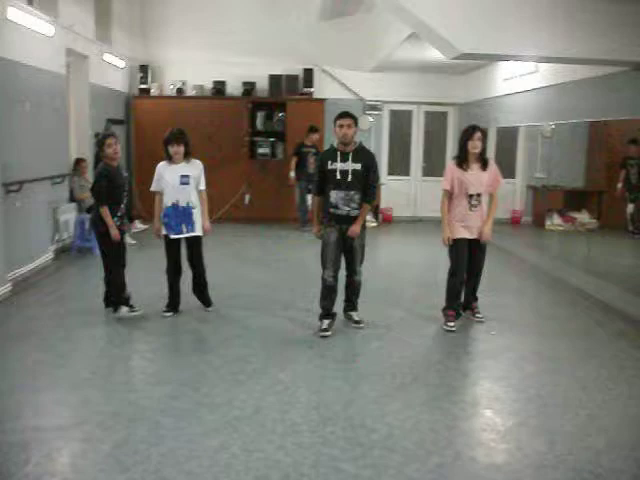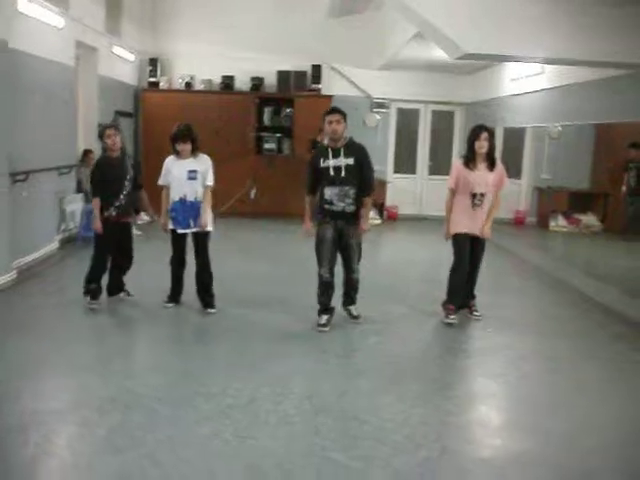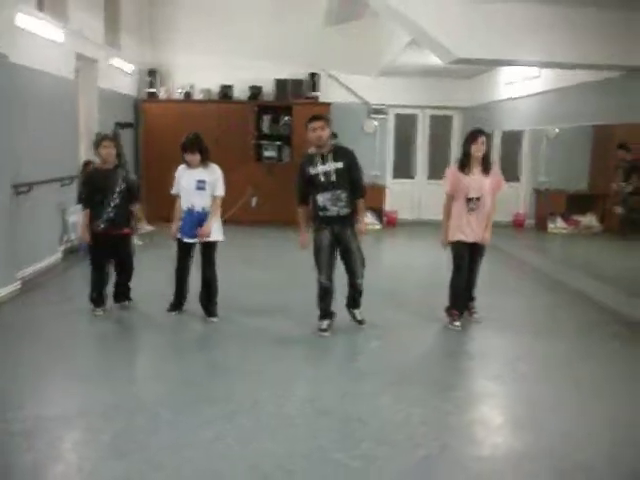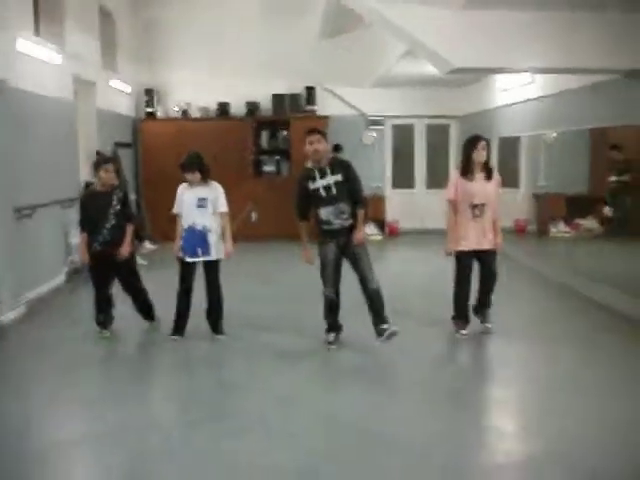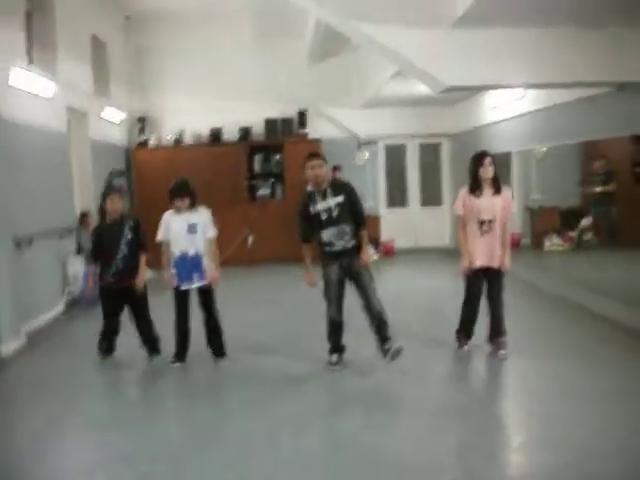
dt=0.3s
person 1, frame 1
left shoulder: (366, 157)
right shoulder: (327, 157)
left elbow: (370, 194)
right elbow: (319, 192)
left wrist: (358, 223)
right wrist: (316, 221)
left hip: (355, 224)
right hip: (331, 223)
left knee: (355, 271)
right knee: (329, 272)
left ankle: (351, 309)
right ankle: (326, 316)
person 1, frame 2
left shoulder: (358, 151)
right shoulder: (318, 155)
left elbow: (367, 187)
right elbow: (311, 190)
left wrist: (365, 218)
right wrist: (307, 219)
left hip: (351, 220)
right hip: (326, 220)
left knee: (352, 267)
right knee: (325, 269)
left ankle: (350, 303)
right ankle: (325, 311)
person 1, frame 3
left shoulder: (345, 155)
right shoulder: (306, 163)
left elbow: (359, 189)
right elbow: (302, 200)
left wrist: (361, 219)
right wrist: (302, 230)
left hip: (347, 224)
right hip: (322, 226)
left knee: (357, 271)
right knee: (324, 275)
left ankle: (354, 306)
right ankle: (325, 316)
person 1, frame 4
left shoulder: (343, 167)
right shoulder: (305, 178)
left elbow: (359, 200)
right elbow: (303, 216)
left wrist: (360, 228)
right wrist: (305, 247)
left hip: (351, 233)
right hip: (328, 240)
left knee: (369, 278)
right knee: (330, 288)
left ankle: (381, 324)
right ankle: (333, 329)
person 1, frame 5
left shoulder: (345, 189)
right shoulder: (307, 202)
left elbow: (361, 220)
right elbow: (306, 239)
left wrist: (365, 249)
right wrist: (308, 269)
left hip: (355, 256)
right hip: (331, 261)
left knee: (371, 299)
right knee: (334, 309)
left ankle: (386, 343)
right ankle: (336, 350)
person 2, frame 1
left shoulder: (490, 167)
right shoulder: (453, 167)
left elbow: (493, 199)
right elbow: (446, 199)
left wrist: (488, 224)
right wrist: (445, 227)
left hip: (480, 229)
right hip: (458, 228)
left knee: (476, 270)
right knee: (457, 270)
left ankle: (470, 303)
right ankle: (451, 311)
person 2, frame 2
left shoulder: (496, 167)
right shoulder: (460, 166)
left elbow: (496, 200)
right elbow: (451, 196)
left wrist: (488, 224)
right wrist: (448, 223)
left hip: (480, 226)
right hip: (461, 224)
left knee: (474, 266)
right knee: (461, 264)
left ankle: (468, 301)
right ankle: (451, 305)
person 2, frame 3
left shoulder: (492, 172)
right shoulder: (455, 171)
left elbow: (492, 203)
right elbow: (448, 202)
left wrist: (488, 230)
right wrist: (445, 230)
left hip: (479, 231)
right hip: (459, 231)
left knee: (472, 271)
right knee: (460, 270)
left ankle: (468, 302)
right ankle: (454, 310)
person 2, frame 4
left shoulder: (493, 177)
right shoulder: (458, 178)
left elbow: (494, 209)
right elbow: (451, 210)
left wrist: (498, 235)
right wrist: (451, 239)
left hip: (486, 239)
right hip: (464, 239)
left knee: (490, 275)
right knee: (463, 280)
left ankle: (482, 310)
right ankle: (461, 319)
person 2, frame 5
left shoulder: (504, 193)
right shoulder: (466, 194)
left elbow: (505, 226)
right elbow: (461, 227)
left wrist: (507, 254)
right wrist: (464, 255)
left hip: (495, 256)
right hip: (474, 256)
left knee: (496, 298)
right knee: (472, 296)
left ankle: (498, 338)
right ankle: (463, 334)
person 3, frame 1
left shoulder: (196, 166)
right shoulder: (161, 168)
left elbow: (202, 194)
right elbow: (158, 196)
left wrist: (206, 219)
right wrist: (156, 221)
left hip: (192, 221)
right hip: (170, 223)
left knee: (196, 261)
right knee: (172, 265)
left ankle: (204, 297)
right ankle: (173, 303)
person 3, frame 2
left shoulder: (204, 161)
right shoulder: (170, 162)
left elbow: (207, 190)
right elbow: (166, 190)
left wrist: (205, 215)
right wrist: (164, 215)
left hip: (198, 216)
right hip: (177, 217)
left knee: (202, 258)
right knee: (177, 258)
left ankle: (207, 299)
right ankle: (174, 295)
person 3, frame 3
left shoulder: (213, 170)
right shoulder: (181, 171)
left elbow: (217, 200)
right elbow: (178, 199)
left wrist: (208, 224)
right wrist: (175, 222)
left hip: (207, 227)
right hip: (186, 226)
left knee: (208, 269)
right knee: (181, 266)
left ankle: (210, 308)
right ankle: (178, 302)
person 3, frame 4
left shoulder: (214, 189)
right shoulder: (182, 189)
left elbow: (222, 216)
right elbow: (179, 217)
left wrist: (228, 241)
right wrist: (177, 242)
left hip: (210, 246)
right hip: (188, 246)
left knee: (213, 286)
right knee: (184, 287)
left ankle: (216, 325)
right ankle: (179, 326)
person 3, frame 5
left shoulder: (203, 213)
right shoulder: (168, 217)
left elbow: (210, 242)
right elbow: (166, 246)
left wrist: (213, 267)
right wrist: (167, 270)
left hip: (202, 270)
right hip: (180, 273)
left knee: (209, 310)
right knee: (181, 314)
left ankle: (218, 349)
right ankle: (180, 353)
person 4, frame 1
left shoulder: (117, 169)
right shoulder: (103, 172)
right elbow: (101, 202)
right wrist: (111, 227)
left hip: (117, 224)
right hip: (106, 226)
left knee: (117, 264)
right knee: (114, 264)
left ankle: (113, 299)
right ankle: (122, 304)
person 4, frame 2
left shoulder: (129, 162)
right shoulder: (101, 164)
left elbow: (138, 188)
right elbow: (96, 194)
left wrist: (148, 208)
right wrist: (96, 218)
left hip: (125, 217)
right hip: (107, 218)
left knee: (124, 256)
right knee: (101, 255)
left ankle: (116, 288)
right ankle: (91, 292)
person 4, frame 3
left shoulder: (122, 174)
right shoulder: (91, 176)
left elbow: (132, 200)
right elbow: (86, 205)
right wrist: (84, 229)
left hip: (121, 229)
right hip: (99, 231)
left knee: (126, 265)
right knee: (99, 267)
left ankle: (121, 297)
right ankle: (98, 302)
person 4, frame 4
left shoulder: (120, 194)
right shoulder: (88, 198)
left elbow: (129, 221)
right elbow: (84, 227)
left wrist: (127, 244)
right wrist: (84, 250)
left hip: (120, 250)
right hip: (98, 252)
left knee: (134, 285)
right knee: (101, 289)
left ankle: (149, 315)
right ankle: (104, 323)
person 4, frame 5
left shoulder: (132, 223)
right shoulder: (99, 229)
left elbow: (142, 250)
right elbow: (95, 258)
left wrist: (142, 273)
left hip: (133, 280)
right hip: (110, 283)
left knee: (142, 317)
right knee: (110, 318)
left ankle: (153, 349)
right ankle: (106, 349)
